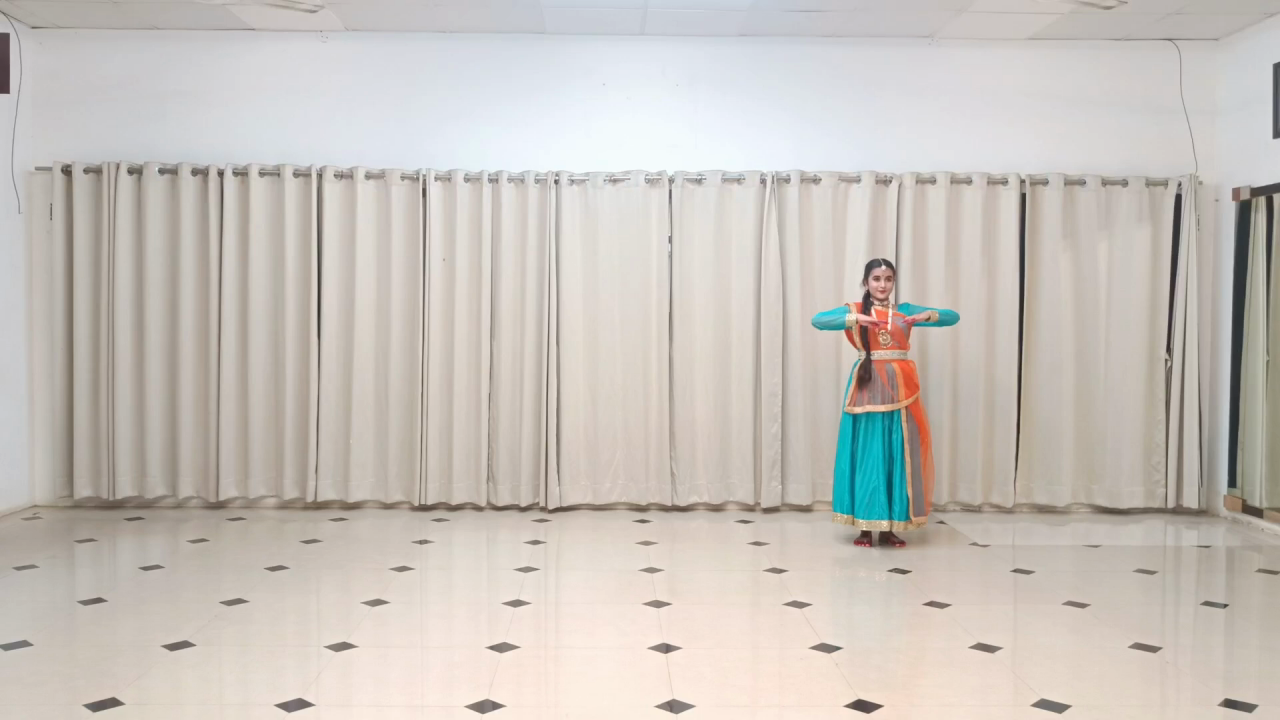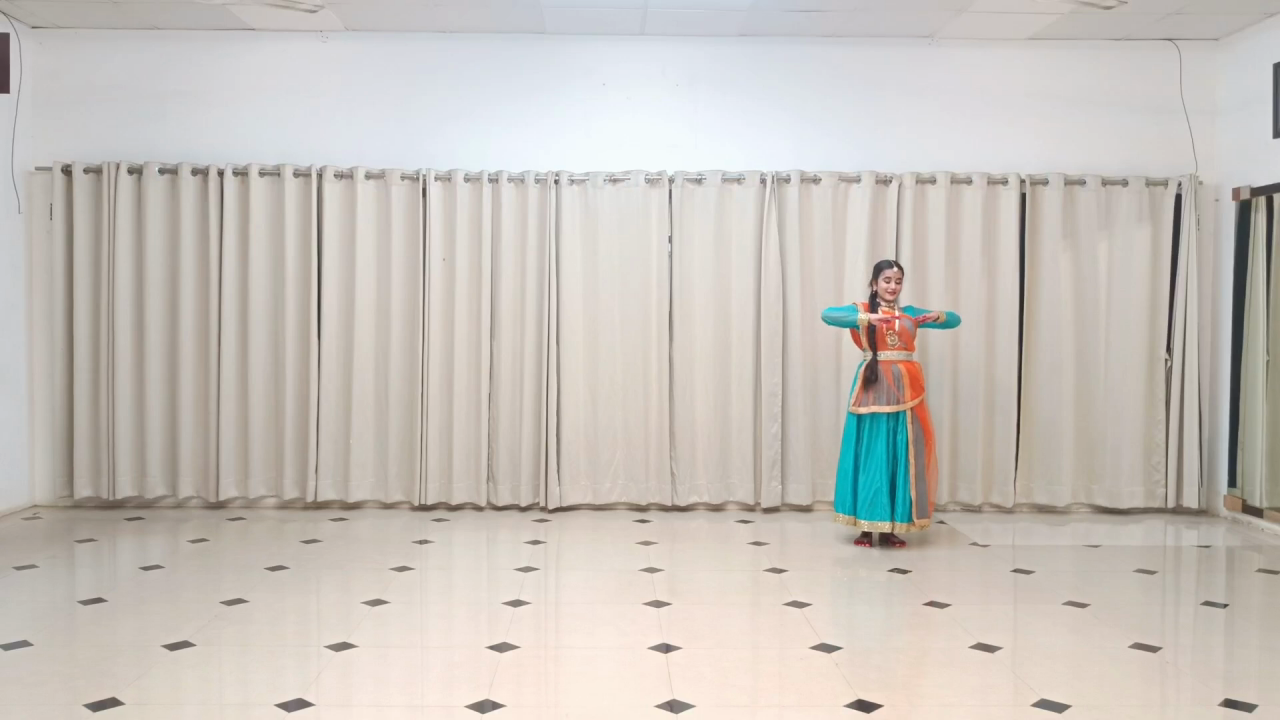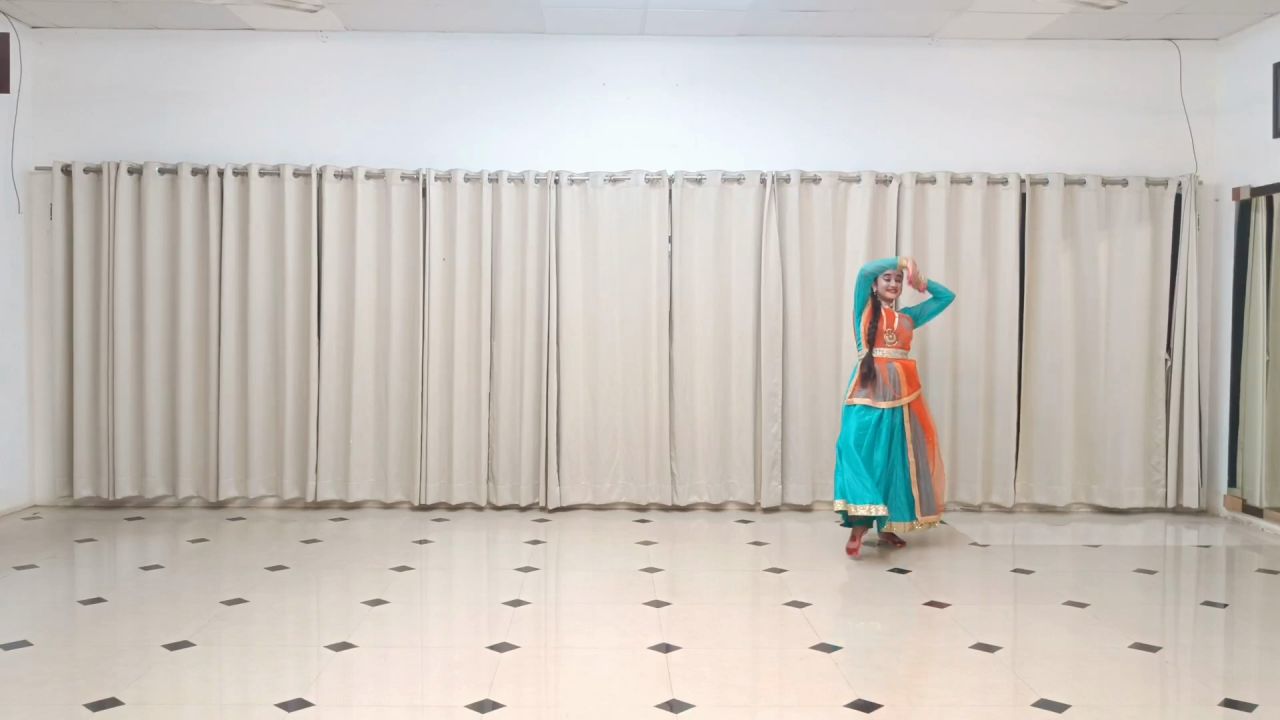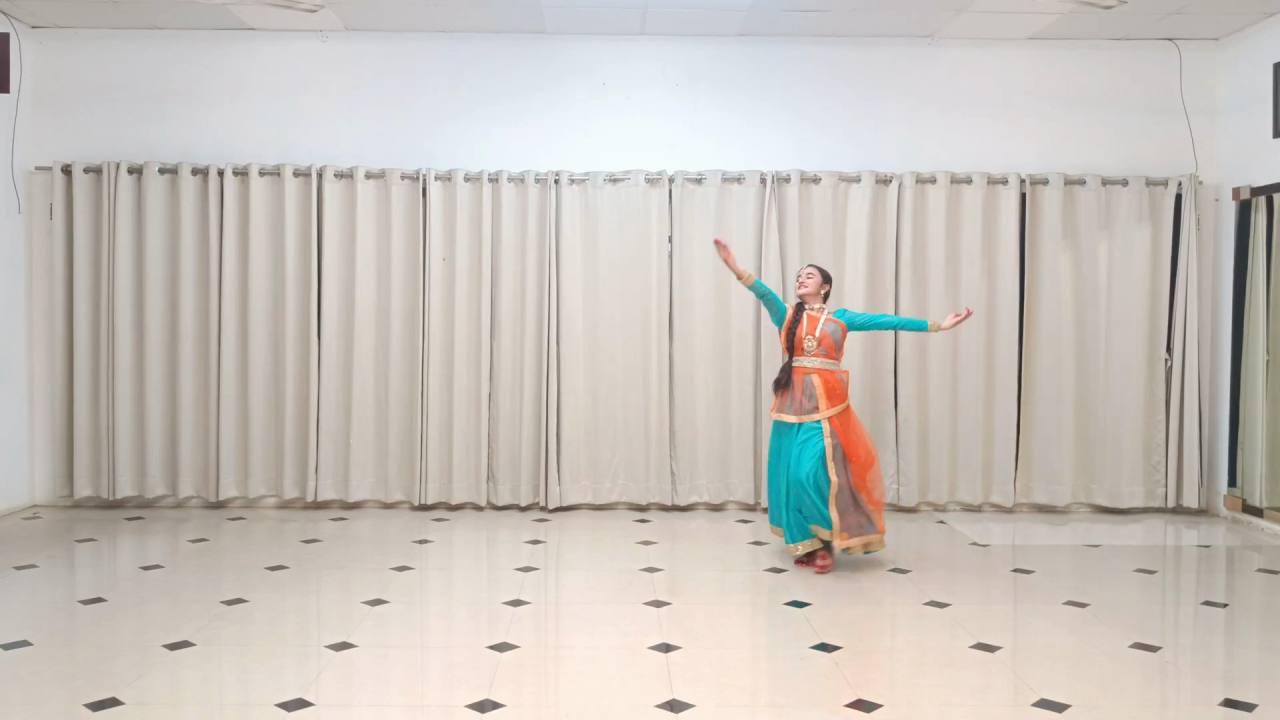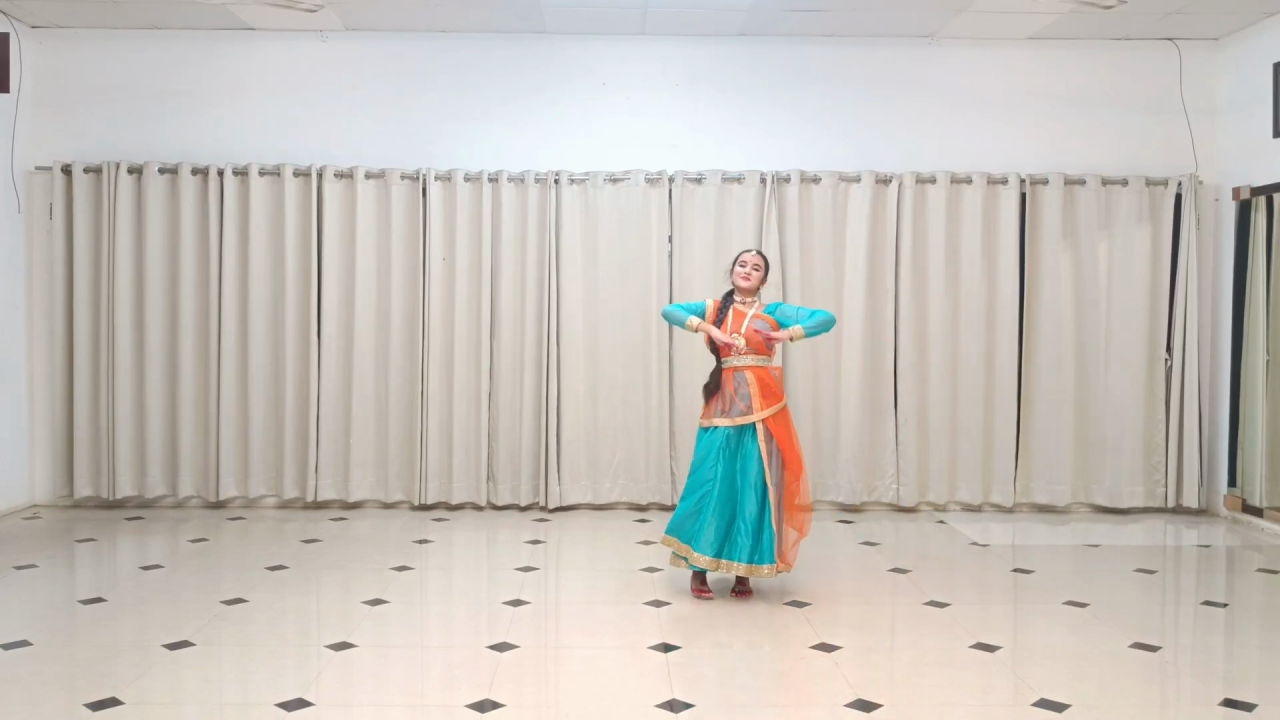
dt=0.7s
person 1, frame 1
left shoulder: (906, 311)
right shoulder: (854, 310)
left elbow: (953, 317)
right elbow: (818, 320)
left wrist: (928, 316)
right wrist: (857, 319)
left hip: (899, 388)
right hip: (868, 388)
left knee: (899, 454)
right knee: (867, 453)
left ankle: (890, 526)
right ankle: (865, 525)
person 1, frame 2
left shoulder: (910, 313)
right shoulder: (861, 310)
left elbow: (954, 319)
right elbow: (828, 314)
left wrist: (936, 317)
right wrist: (869, 318)
left hip: (905, 389)
right hip: (873, 388)
left knee: (902, 455)
right knee: (871, 454)
left ankle: (890, 527)
right ankle: (865, 527)
person 1, frame 3
left shoulder: (909, 316)
right shoulder: (864, 308)
left elbow: (948, 297)
right elbow: (865, 271)
left wrist: (922, 282)
right wrist: (902, 261)
left hip: (902, 391)
right hip: (868, 388)
left knee: (898, 456)
right knee: (853, 446)
left ankle: (889, 526)
right ankle: (859, 524)
person 1, frame 4
left shoulder: (841, 318)
right shoulder: (787, 315)
left elbow: (886, 320)
right elbow: (763, 293)
left wrist: (936, 325)
right wrist: (736, 269)
left hip: (827, 404)
right hip: (792, 404)
left knee: (816, 472)
right knee: (791, 474)
left ankle: (827, 542)
right ankle: (807, 541)
person 1, frame 5
left shoulder: (775, 312)
right shoulder: (714, 309)
left elbow: (826, 318)
right elbow: (670, 311)
left wrist: (789, 334)
right wrist: (705, 328)
left hip: (763, 405)
right hip: (724, 403)
left knee: (756, 484)
right knee: (713, 481)
left ankle: (744, 571)
right ankle: (699, 568)
